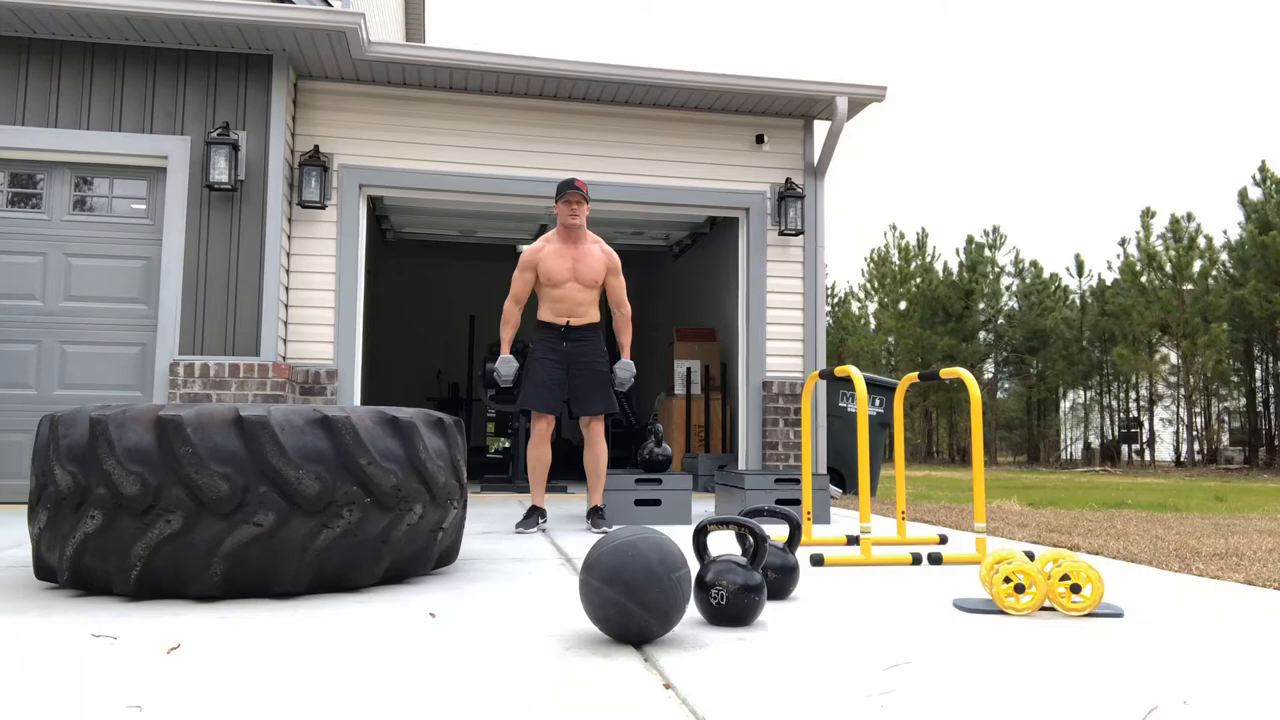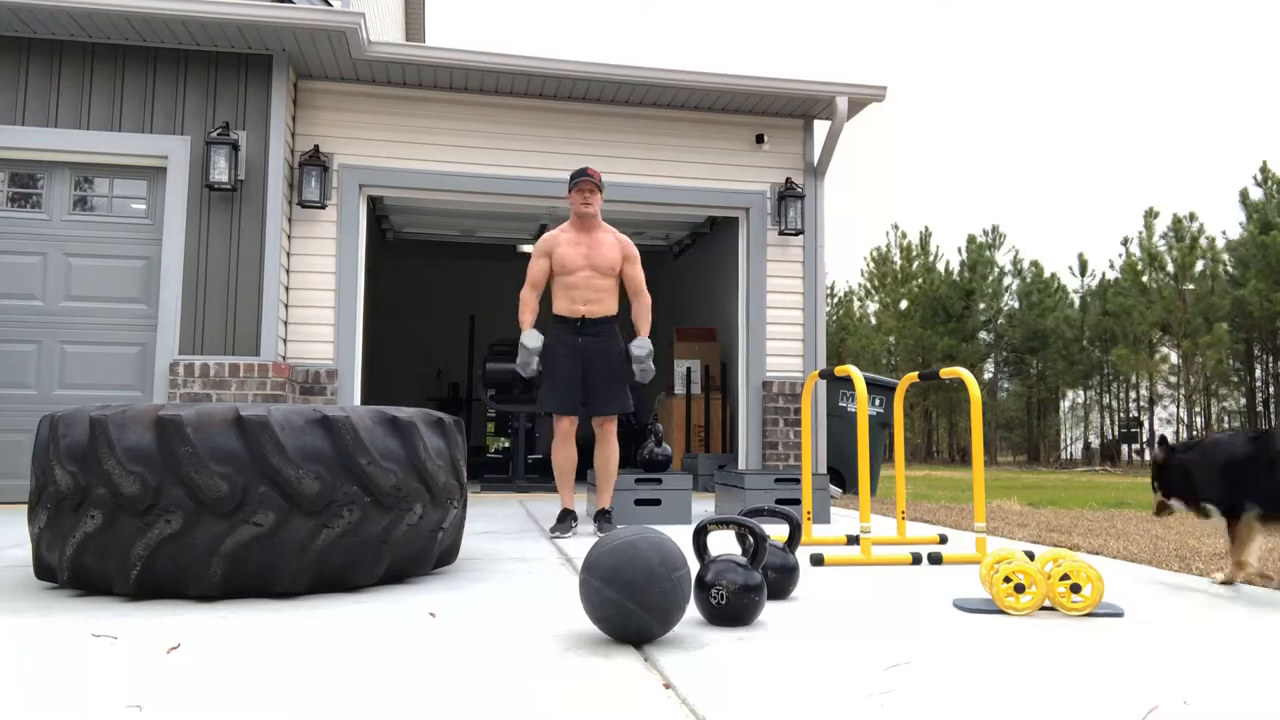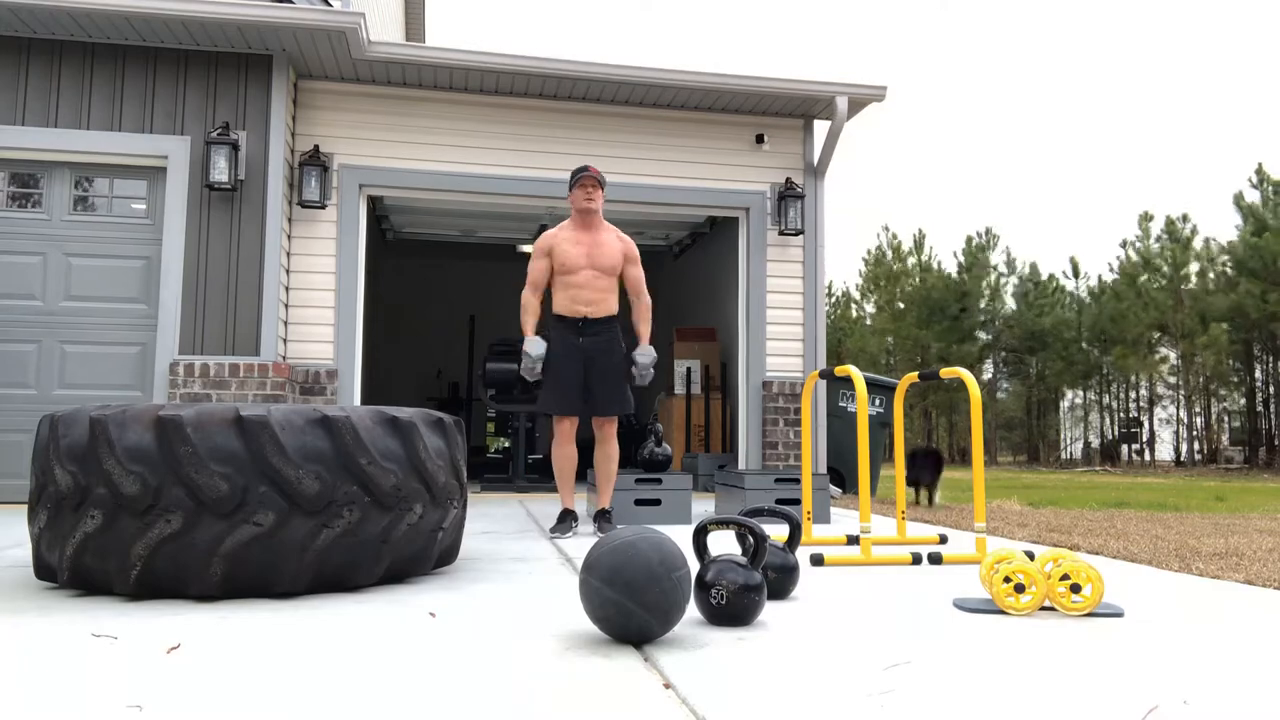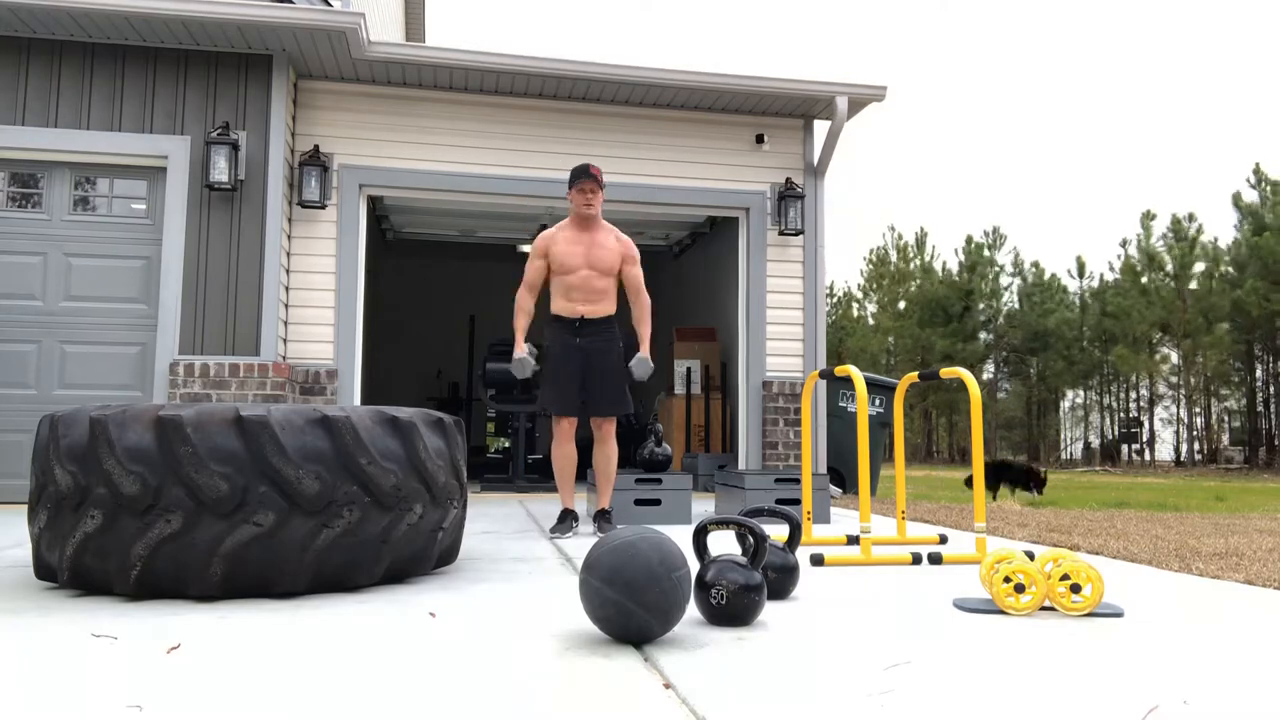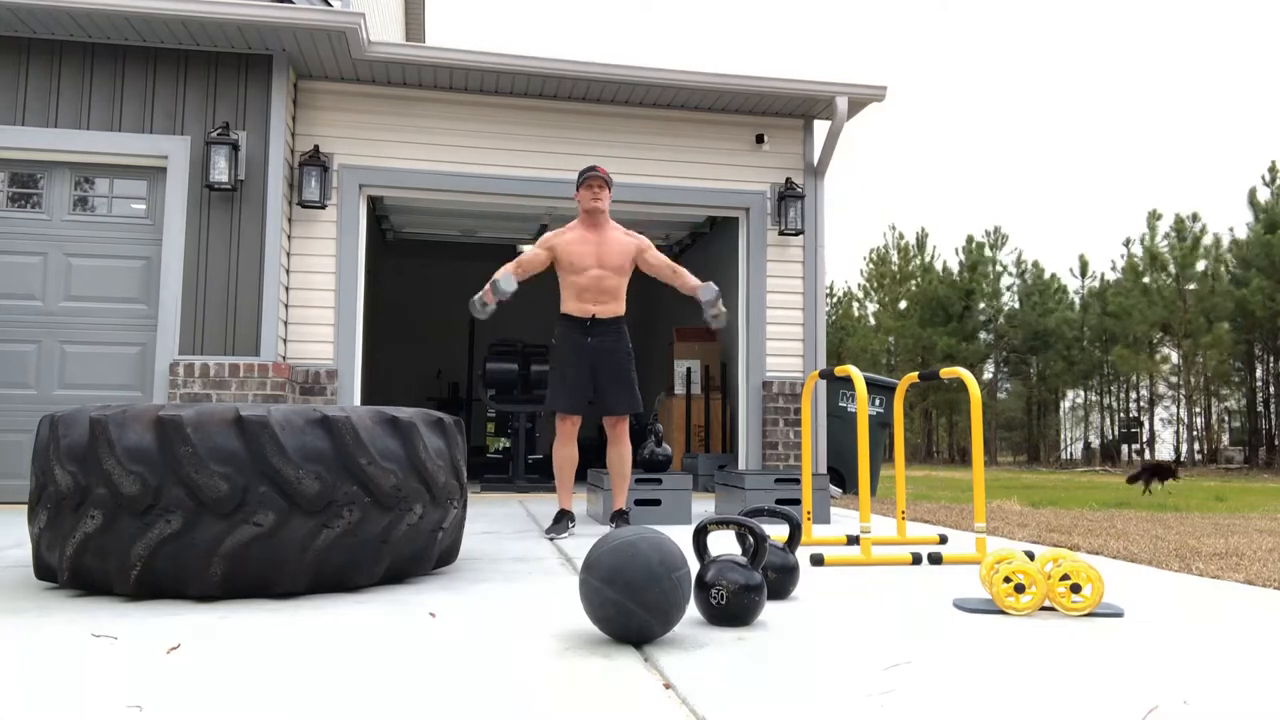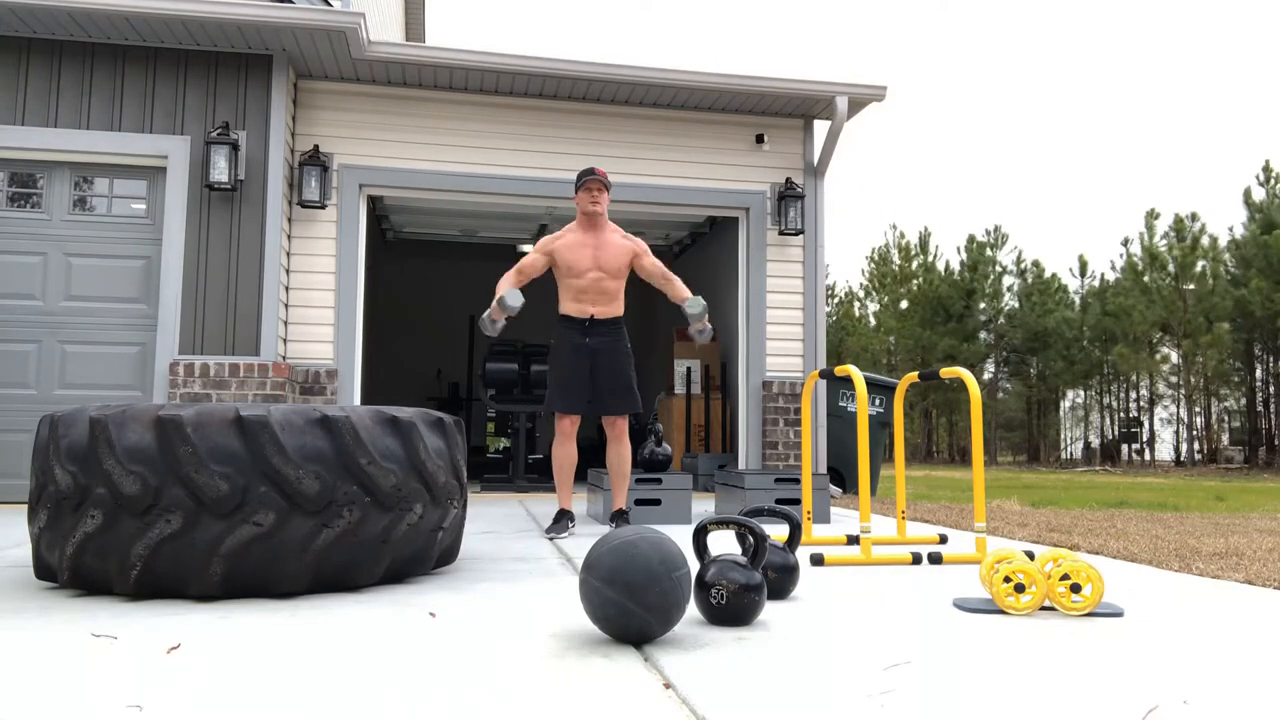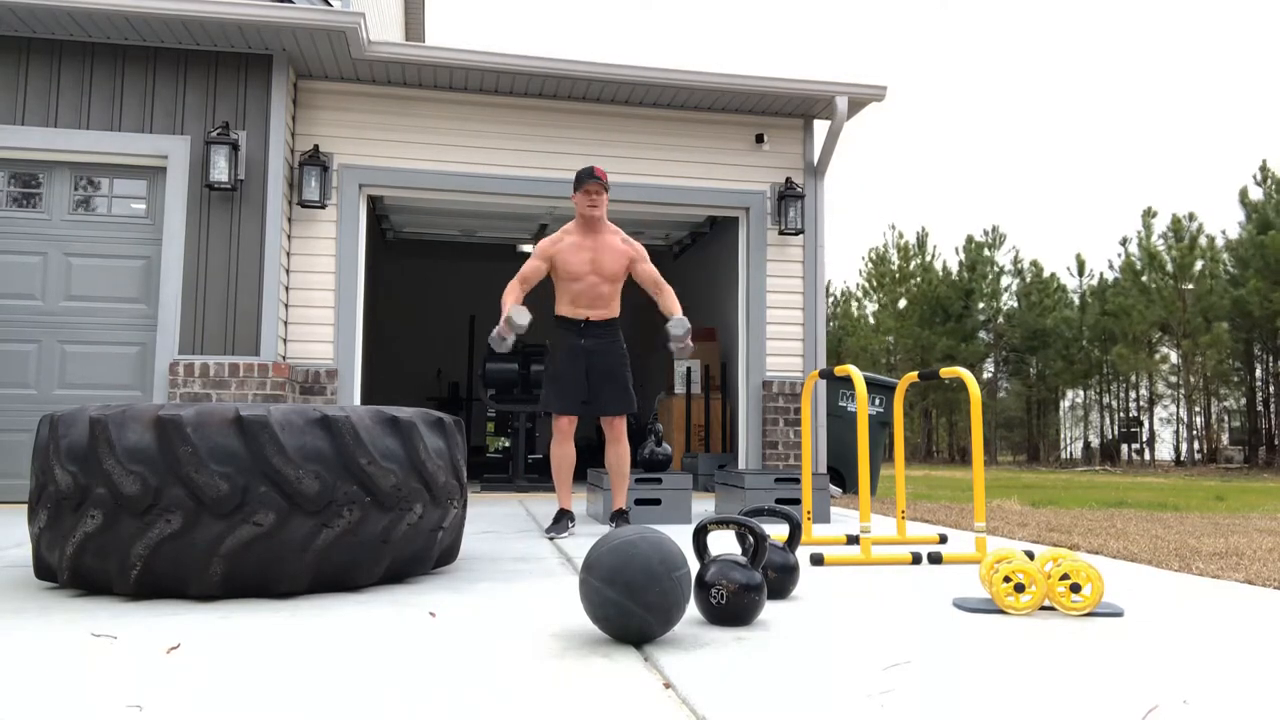
dt=0.3s
person 1, frame 1
left shoulder: (604, 255)
right shoulder: (537, 251)
left elbow: (621, 307)
right elbow: (515, 302)
left wrist: (626, 356)
right wrist: (505, 350)
left hip: (588, 340)
right hip: (548, 340)
left knee: (594, 428)
right knee: (541, 426)
left ankle: (596, 508)
right ankle: (537, 508)
person 1, frame 2
left shoulder: (621, 244)
right shoulder: (550, 242)
left elbow: (639, 295)
right elbow: (531, 290)
left wrist: (643, 340)
right wrist: (526, 334)
left hip: (605, 334)
right hip: (563, 334)
left knee: (606, 427)
right knee: (563, 427)
left ankle: (604, 510)
right ankle: (567, 511)
person 1, frame 3
left shoulder: (622, 244)
right shoulder: (550, 241)
left elbow: (639, 296)
right elbow: (531, 291)
left wrist: (645, 346)
right wrist: (529, 340)
left hip: (606, 335)
right hip: (563, 335)
left knee: (607, 428)
right knee: (564, 427)
left ankle: (604, 512)
right ankle: (567, 512)
person 1, frame 4
left shoulder: (621, 244)
right shoulder: (548, 241)
left elbow: (639, 297)
right elbow: (527, 292)
left wrist: (645, 348)
right wrist: (520, 342)
left hip: (604, 335)
right hip: (562, 334)
left knee: (605, 428)
right knee: (563, 427)
left ankle: (604, 511)
right ankle: (567, 511)
person 1, frame 5
left shoulder: (631, 241)
right shoulder: (557, 239)
left elbow: (670, 270)
right elbow: (517, 267)
left wrist: (701, 291)
left hip: (612, 335)
right hip: (570, 333)
left knee: (618, 426)
right knee: (566, 426)
left ankle: (620, 512)
right ankle: (564, 512)
person 1, frame 6
left shoulder: (630, 244)
right shoulder: (555, 242)
left elbow: (665, 278)
right elbow: (516, 274)
left wrist: (691, 303)
right wrist: (501, 298)
left hip: (613, 336)
right hip: (570, 335)
left knee: (618, 427)
right knee: (565, 426)
left ankle: (620, 512)
right ankle: (564, 512)
person 1, frame 7
left shoulder: (626, 246)
right shoulder: (553, 244)
left elbow: (660, 287)
right elbow: (519, 284)
left wrist: (678, 320)
right wrist: (508, 314)
left hip: (607, 338)
right hip: (565, 337)
left knee: (616, 426)
right knee: (563, 426)
left ankle: (620, 511)
right ankle: (564, 513)
